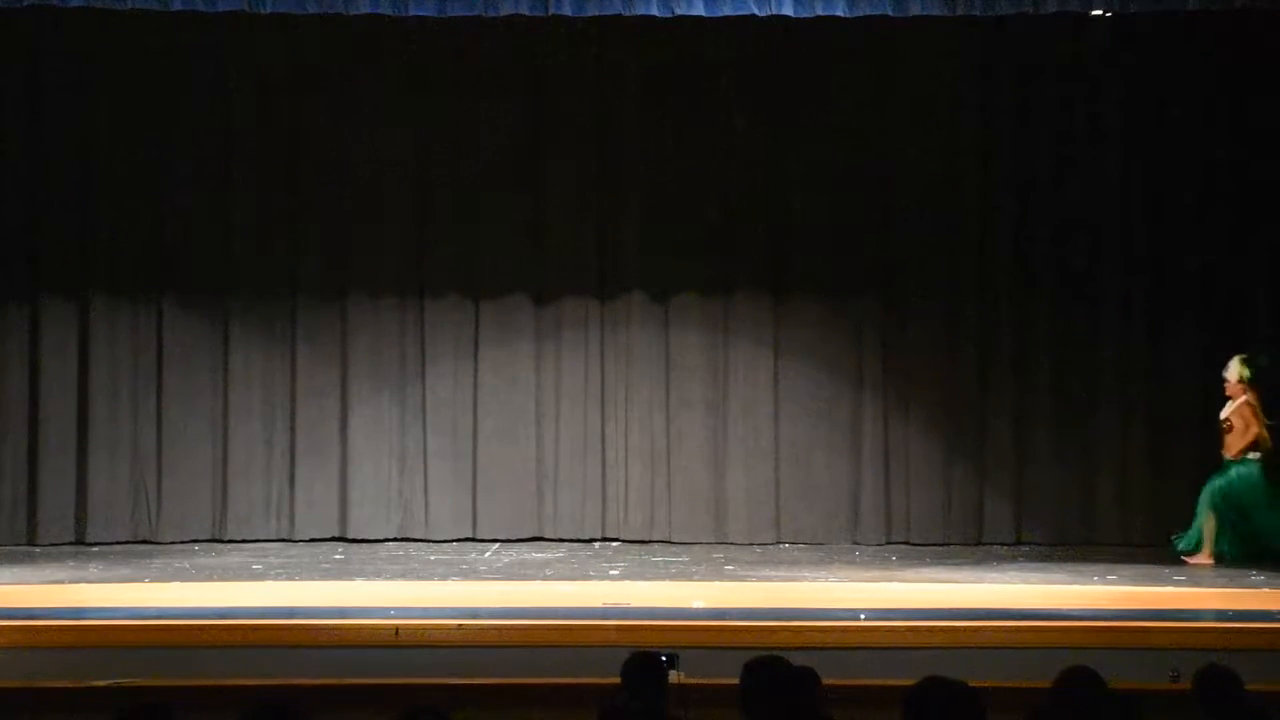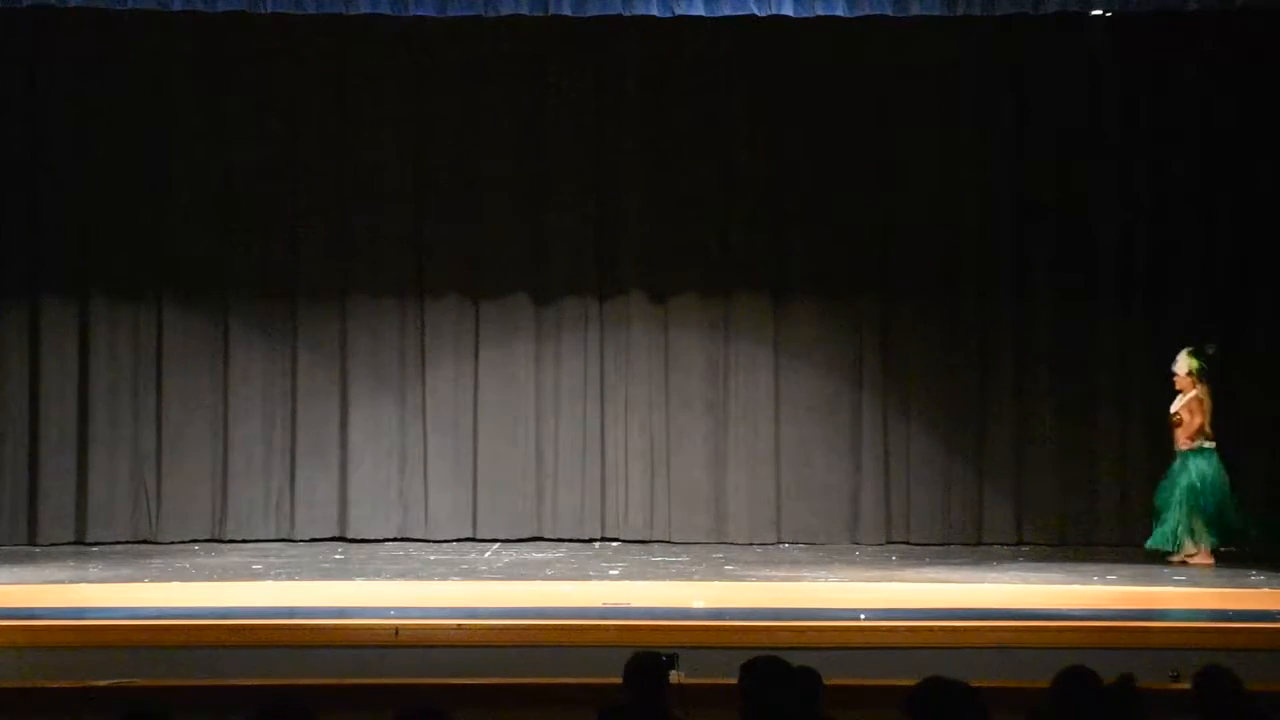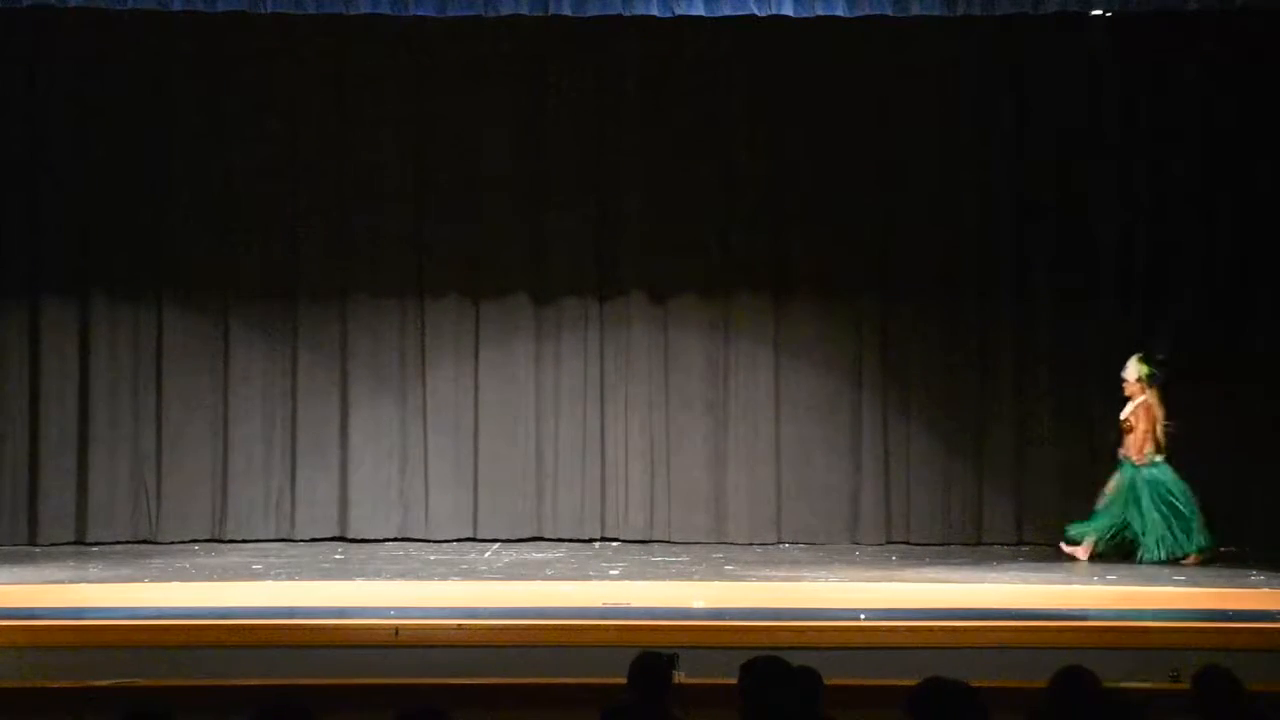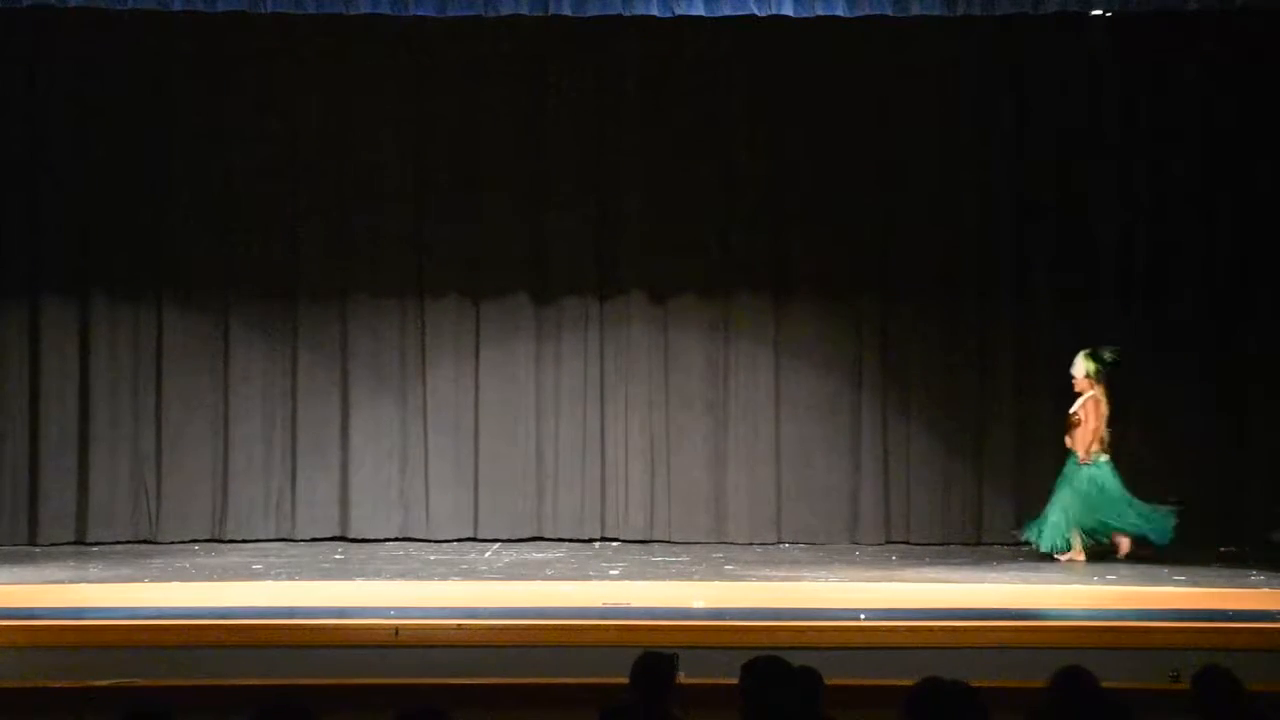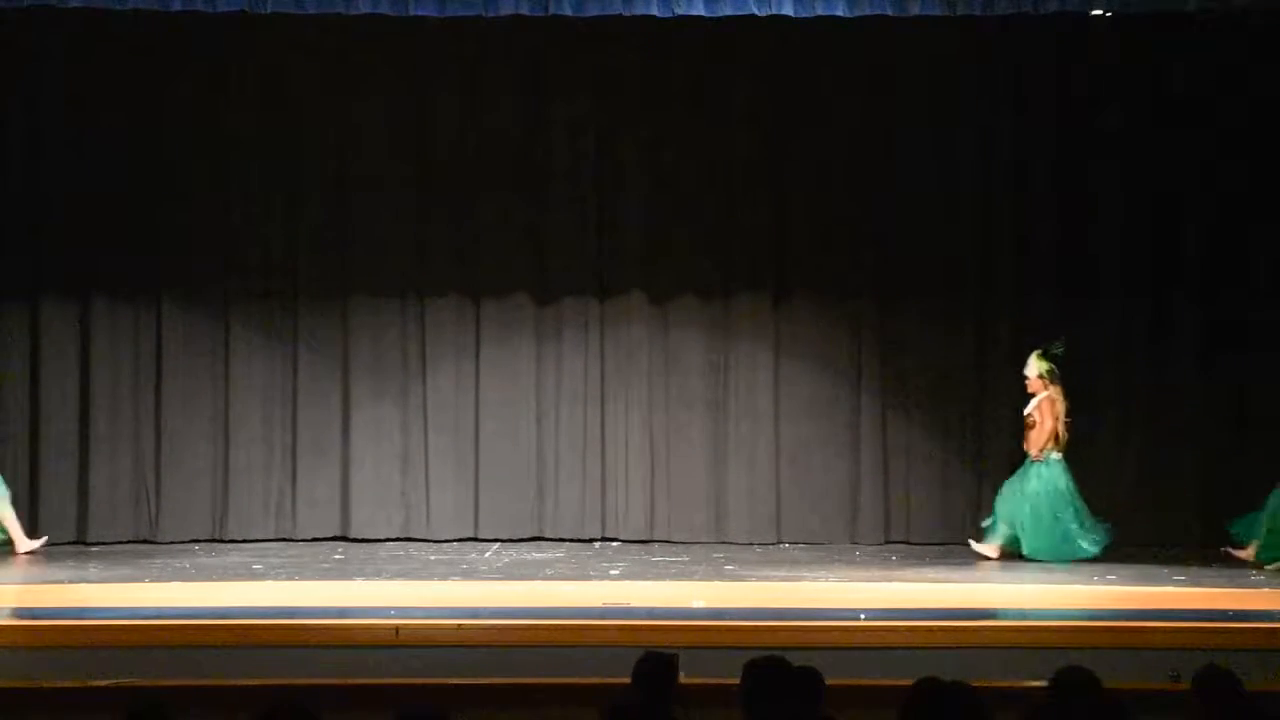
dt=0.2s
person 1, frame 1
left shoulder: (1245, 406)
right shoulder: (1234, 405)
left elbow: (1255, 429)
left wrist: (1237, 451)
left hip: (1241, 466)
right hip: (1235, 465)
left knee: (1212, 502)
right knee: (1248, 513)
left ankle: (1207, 553)
person 1, frame 2
left shoulder: (1194, 399)
right shoulder: (1184, 398)
left elbow: (1199, 420)
left wrist: (1185, 439)
left hip: (1197, 458)
right hip: (1187, 458)
left knee: (1190, 505)
right knee: (1182, 504)
left ankle: (1205, 553)
right ankle: (1189, 547)
person 1, frame 3
left shoulder: (1143, 406)
right shoulder: (1134, 405)
left elbow: (1144, 428)
left wrist: (1137, 454)
right wrist: (1126, 449)
left hip: (1147, 467)
right hip: (1131, 466)
left knee: (1162, 511)
right knee: (1111, 504)
left ankle: (1194, 551)
right ankle: (1086, 548)
person 1, frame 4
left shoulder: (1091, 400)
right shoulder: (1085, 400)
left elbow: (1092, 425)
left wrist: (1084, 452)
right wrist: (1070, 438)
left hip: (1091, 463)
right hip: (1079, 461)
right knee: (1070, 505)
left ankle: (1122, 535)
right ankle: (1077, 549)
person 1, frame 5
left shoulder: (1046, 401)
right shoulder: (1040, 400)
left elbow: (1049, 425)
left wrist: (1037, 449)
right wrist: (1030, 446)
left hip: (1044, 463)
right hip: (1038, 462)
left knee: (1018, 502)
